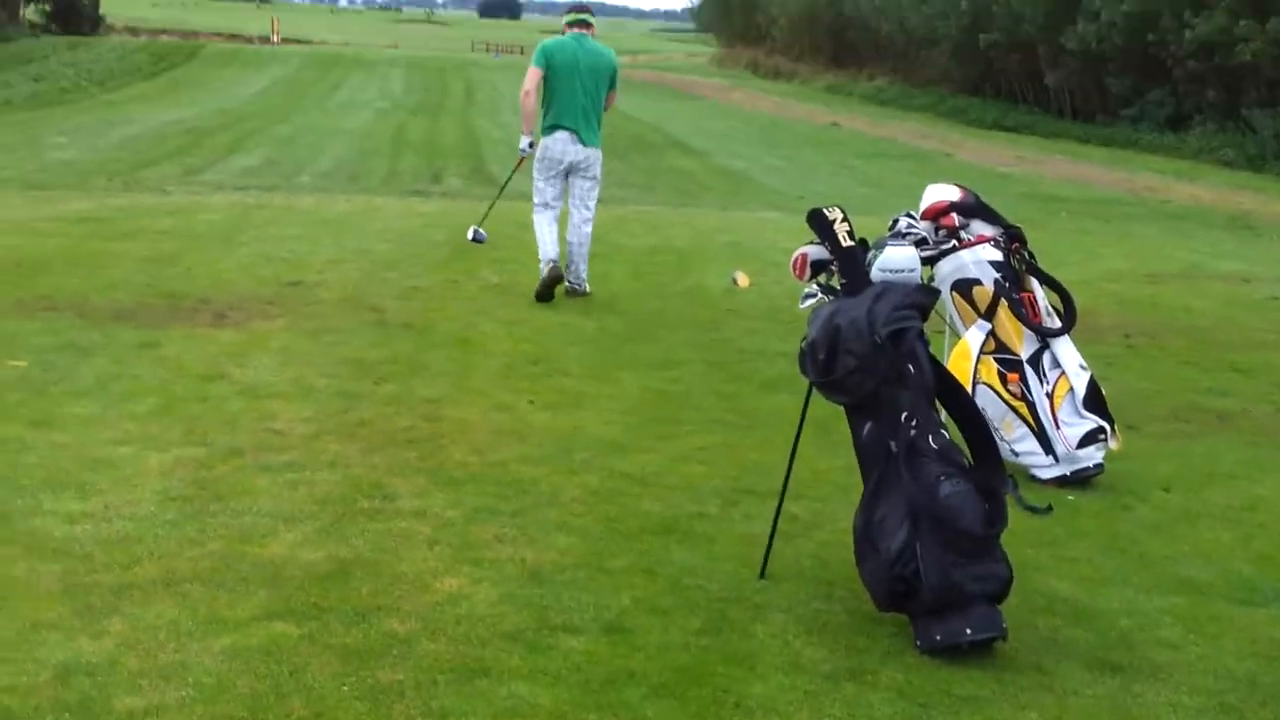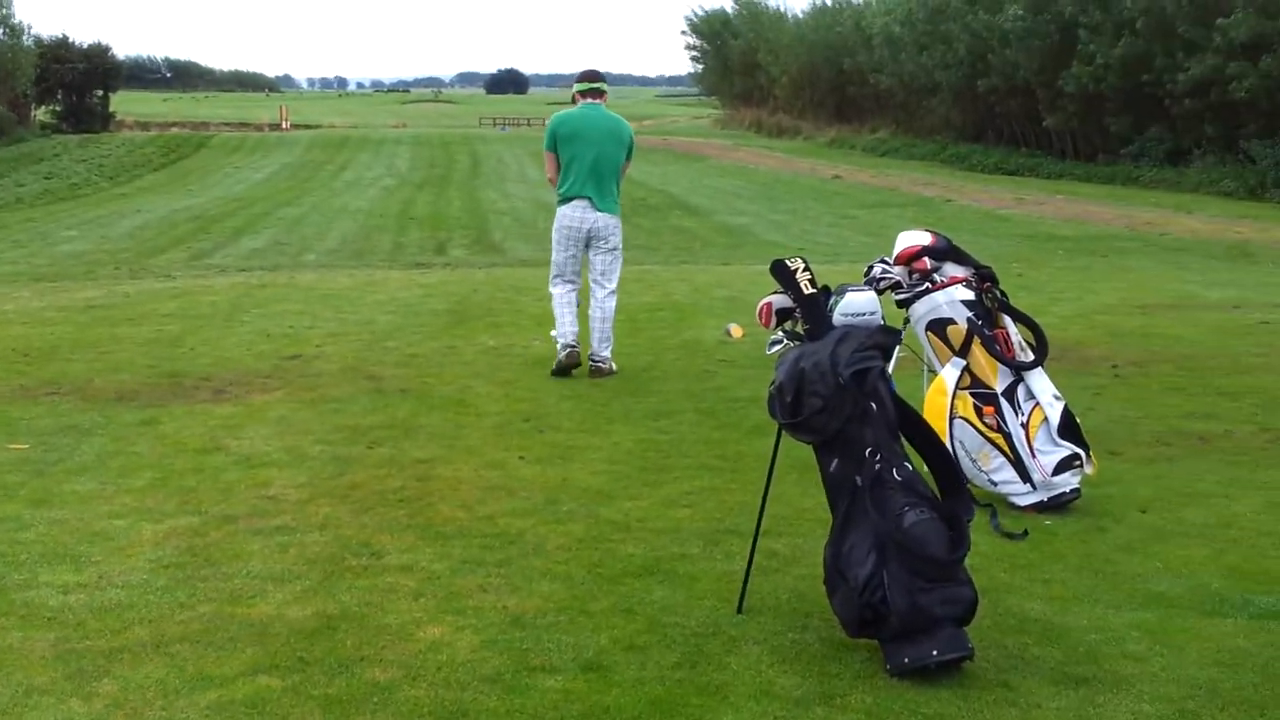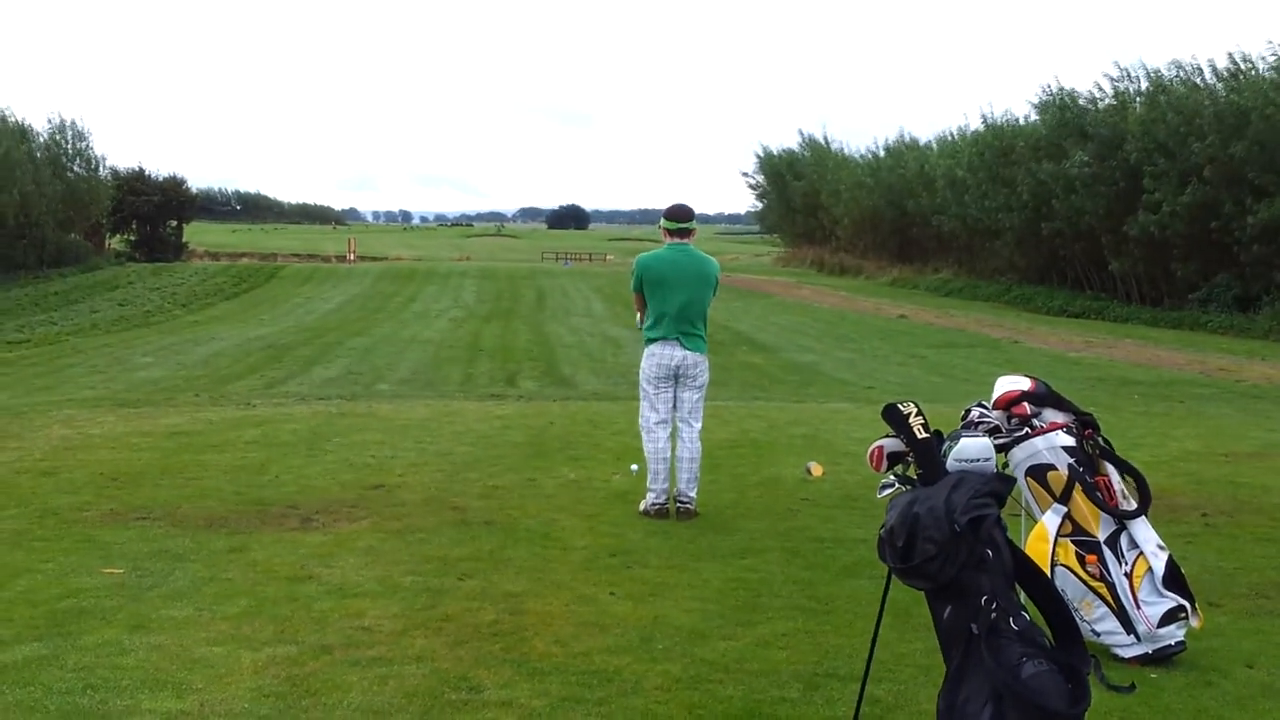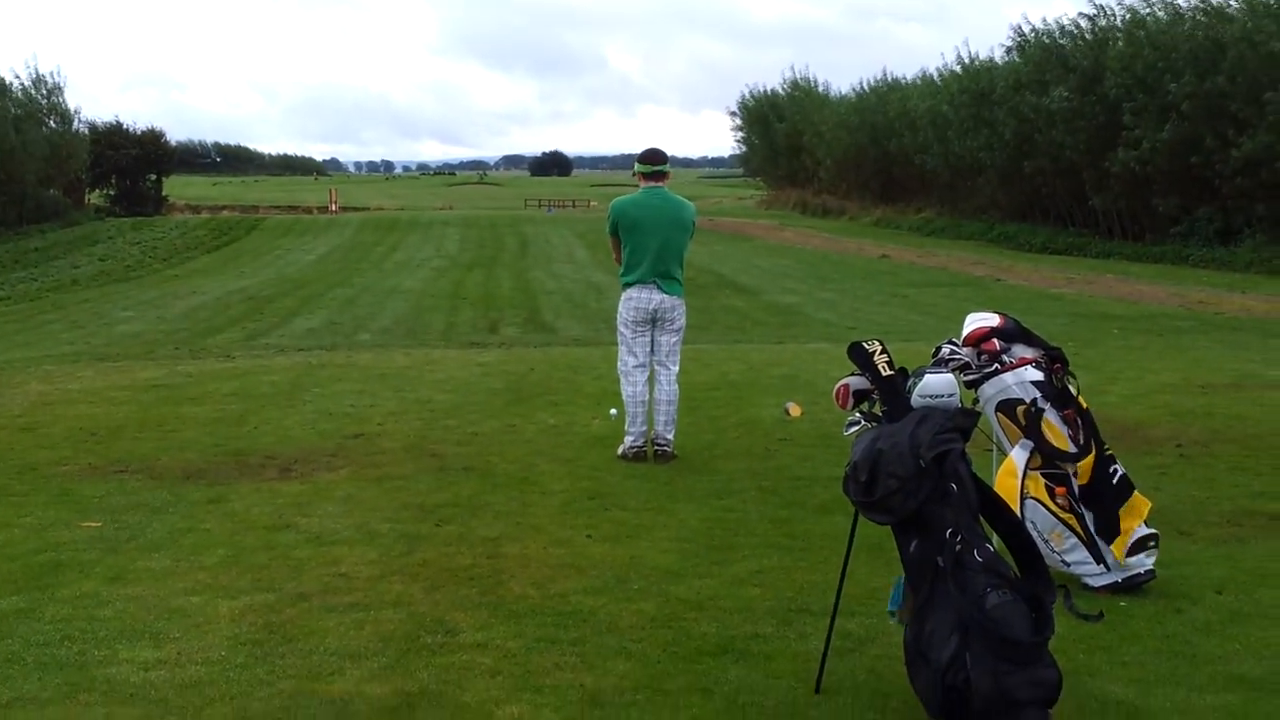
dt=1s
person 1, frame 1
left shoulder: (549, 48)
right shoulder: (608, 57)
left elbow: (528, 93)
left wrist: (526, 136)
left hip: (554, 144)
right hip: (588, 149)
left knee: (546, 209)
right knee: (582, 217)
left ankle: (551, 266)
right ankle: (577, 281)
person 1, frame 2
left shoulder: (559, 121)
right shoulder: (624, 128)
left elbow: (551, 175)
left hip: (569, 213)
right hip: (607, 216)
left knee: (562, 284)
right knee: (604, 290)
left ankle: (568, 346)
right ankle: (600, 359)
person 1, frame 3
left shoulder: (645, 262)
right shoulder: (711, 266)
left hip: (658, 352)
right hip: (695, 354)
left knee: (656, 428)
right knee: (690, 430)
left ankle: (657, 500)
right ankle: (686, 500)
person 1, frame 4
left shoulder: (620, 207)
right shoulder: (686, 210)
left elbow: (617, 254)
left hip: (635, 297)
right hip: (672, 298)
left knee: (634, 372)
right knee: (667, 373)
left ankle: (636, 443)
right ankle: (664, 443)
